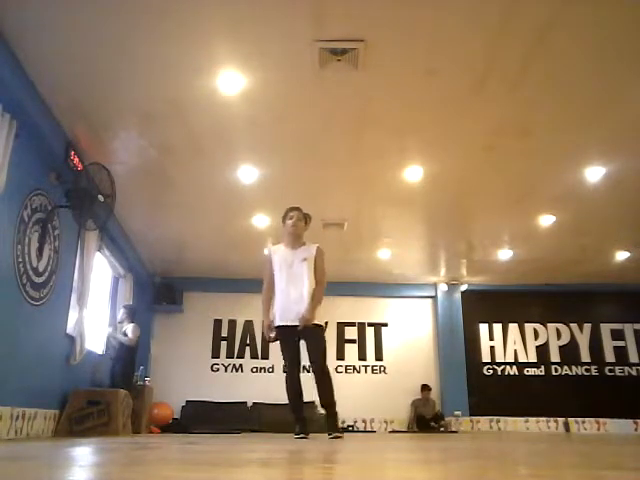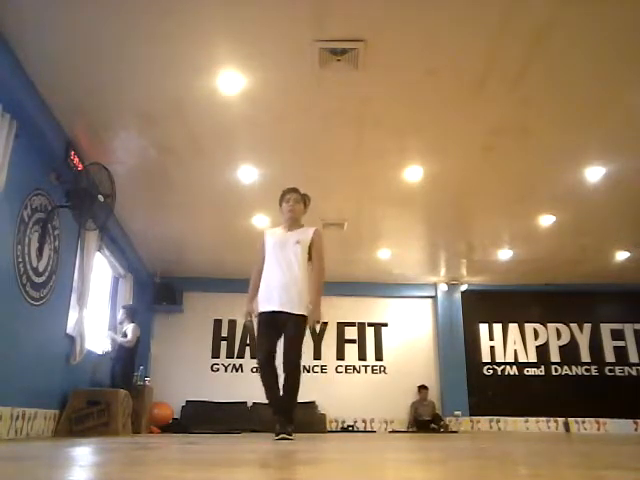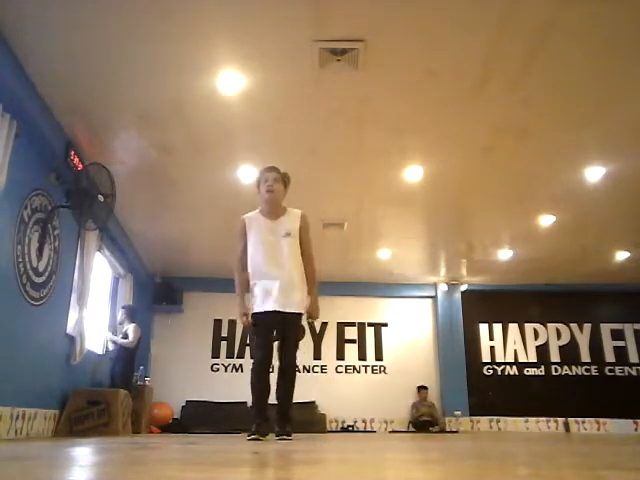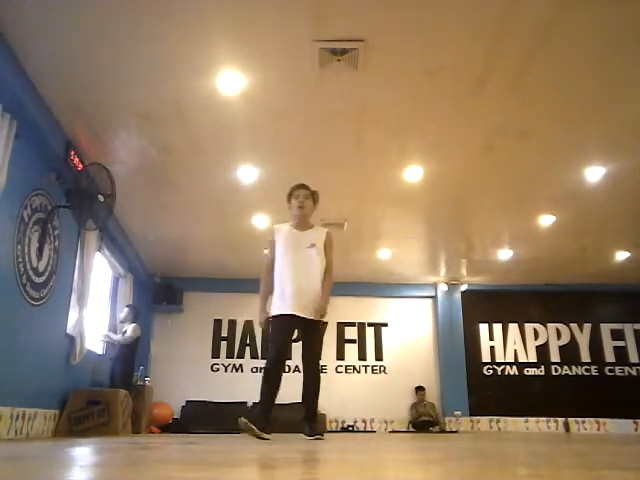
dt=0.7s
person 1, frame 1
left shoulder: (315, 251)
right shoulder: (273, 253)
left elbow: (320, 283)
right elbow: (268, 286)
left wrist: (310, 309)
right wrist: (266, 315)
left hip: (310, 318)
right hip: (284, 320)
left knee: (319, 365)
right knee: (292, 370)
left ankle: (331, 417)
right ankle: (300, 422)
person 1, frame 2
left shoulder: (312, 234)
right shoulder: (268, 235)
left elbow: (318, 270)
right elbow: (259, 270)
left wrist: (316, 304)
right wrist: (250, 301)
left hip: (297, 306)
right hip: (268, 305)
left knee: (291, 362)
right knee: (264, 358)
left ankle: (286, 420)
right ankle: (280, 413)
person 1, frame 3
left shoulder: (299, 219)
right shoulder: (247, 222)
left elbow: (308, 260)
right elbow: (241, 264)
left wrist: (314, 298)
right wrist: (241, 302)
left hip: (294, 301)
right hip: (261, 302)
left knee: (288, 360)
right knee: (261, 360)
left ankle: (283, 420)
right ankle: (260, 422)
person 1, frame 4
left shoulder: (324, 235)
right shoulder: (278, 233)
left elbow: (329, 271)
right elbow: (268, 271)
left wrist: (324, 299)
right wrist: (262, 306)
left hip: (313, 310)
right hip: (283, 307)
left knee: (312, 364)
right knee: (275, 358)
left ankle: (310, 422)
right ankle: (262, 420)
